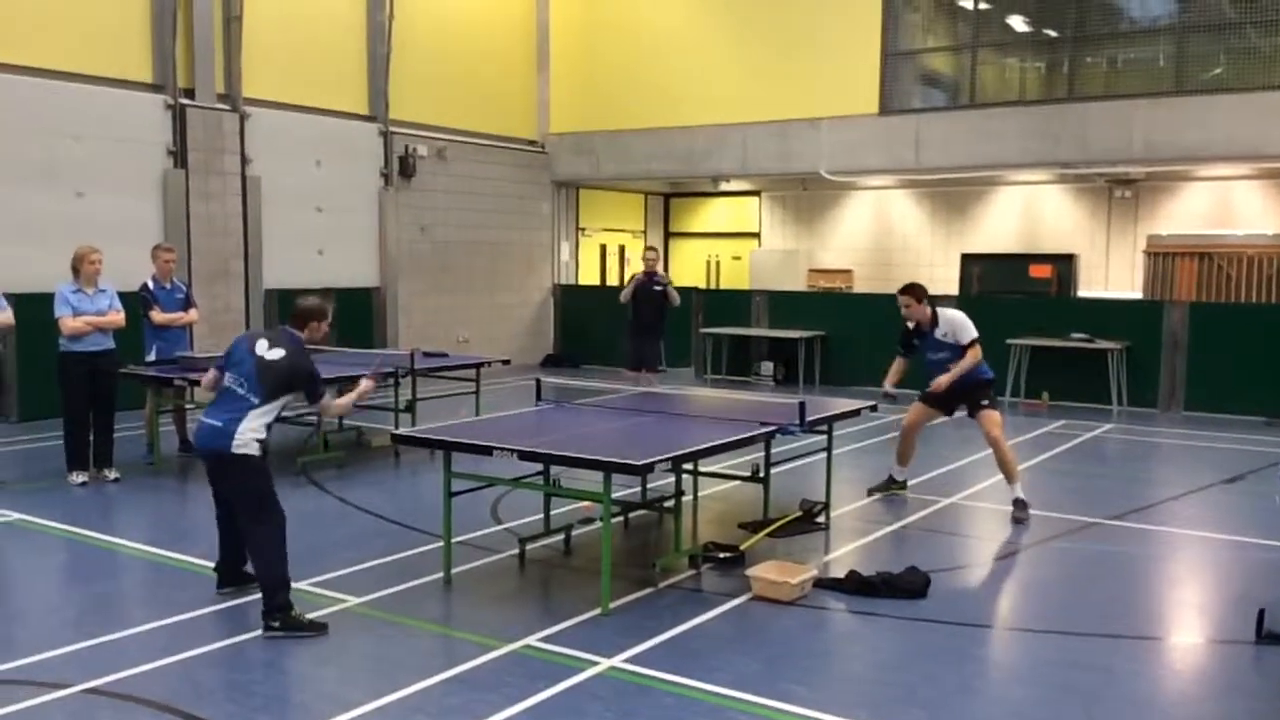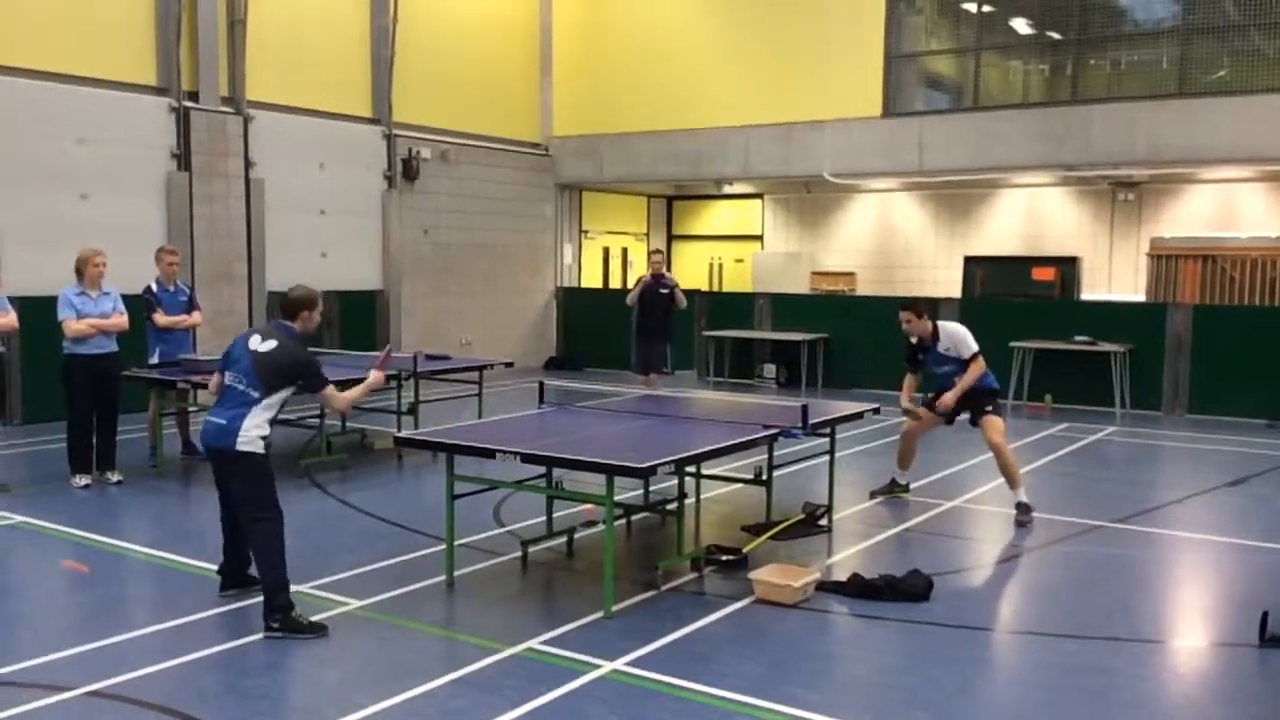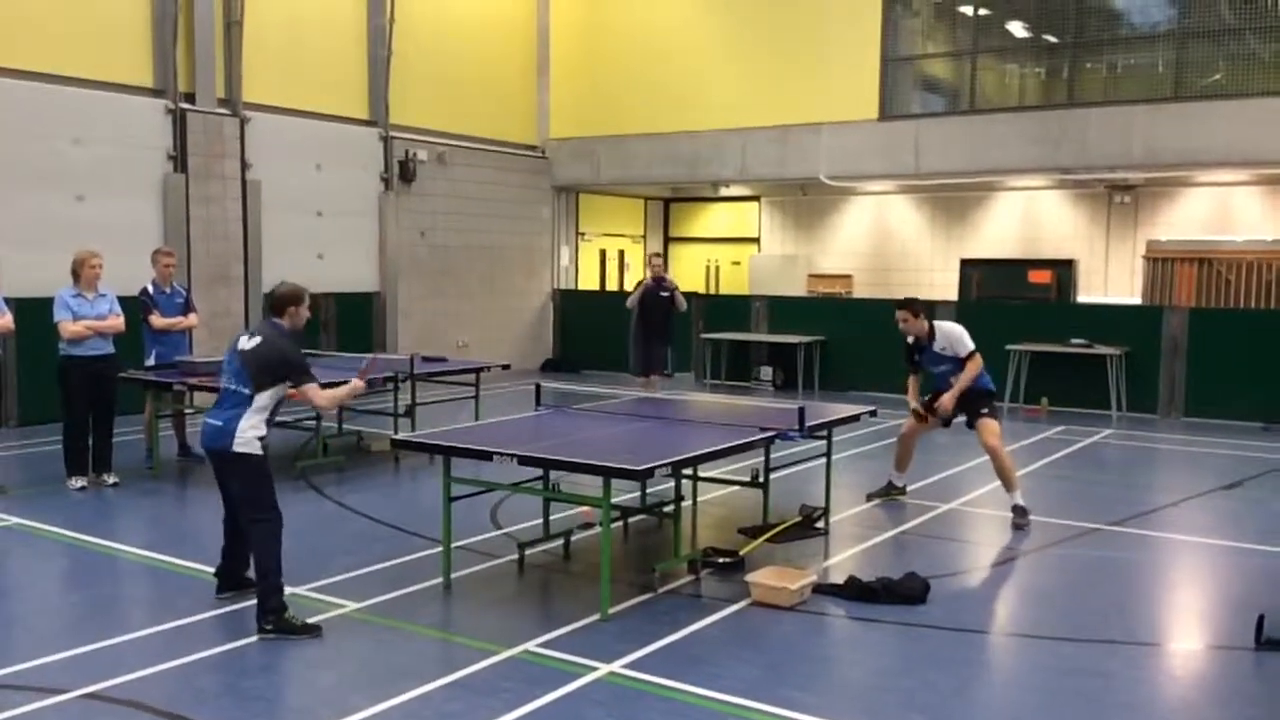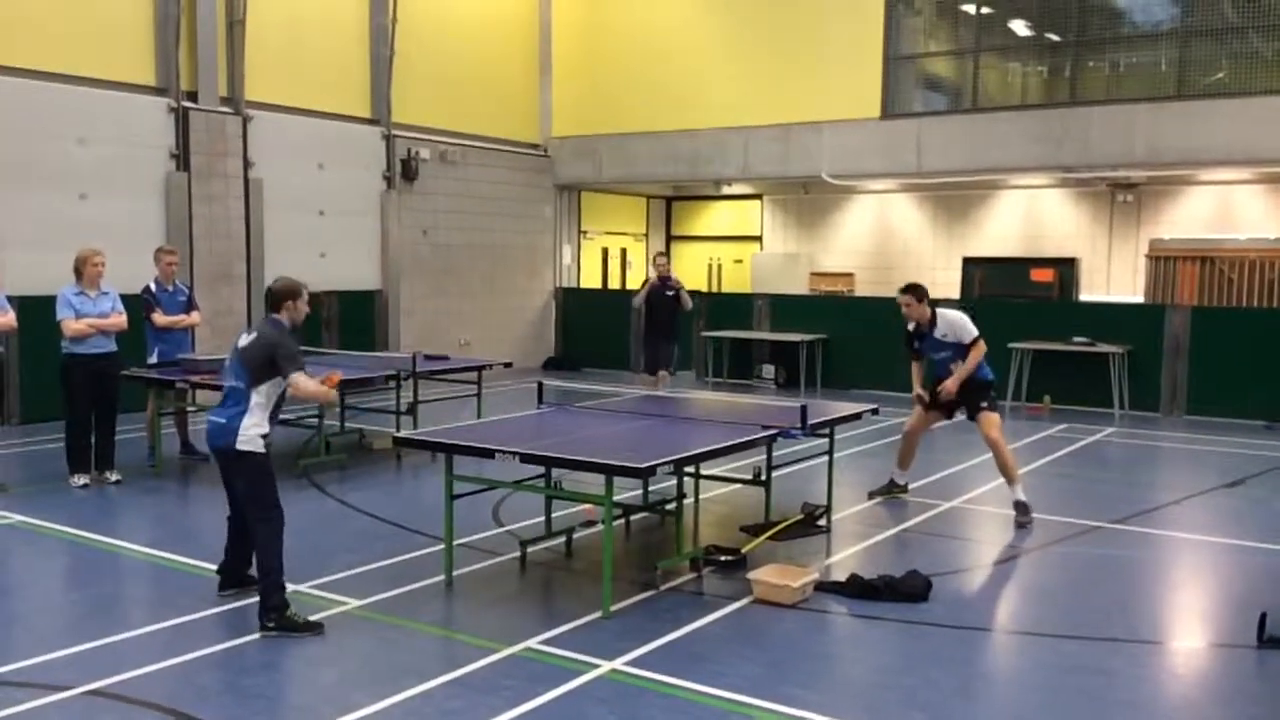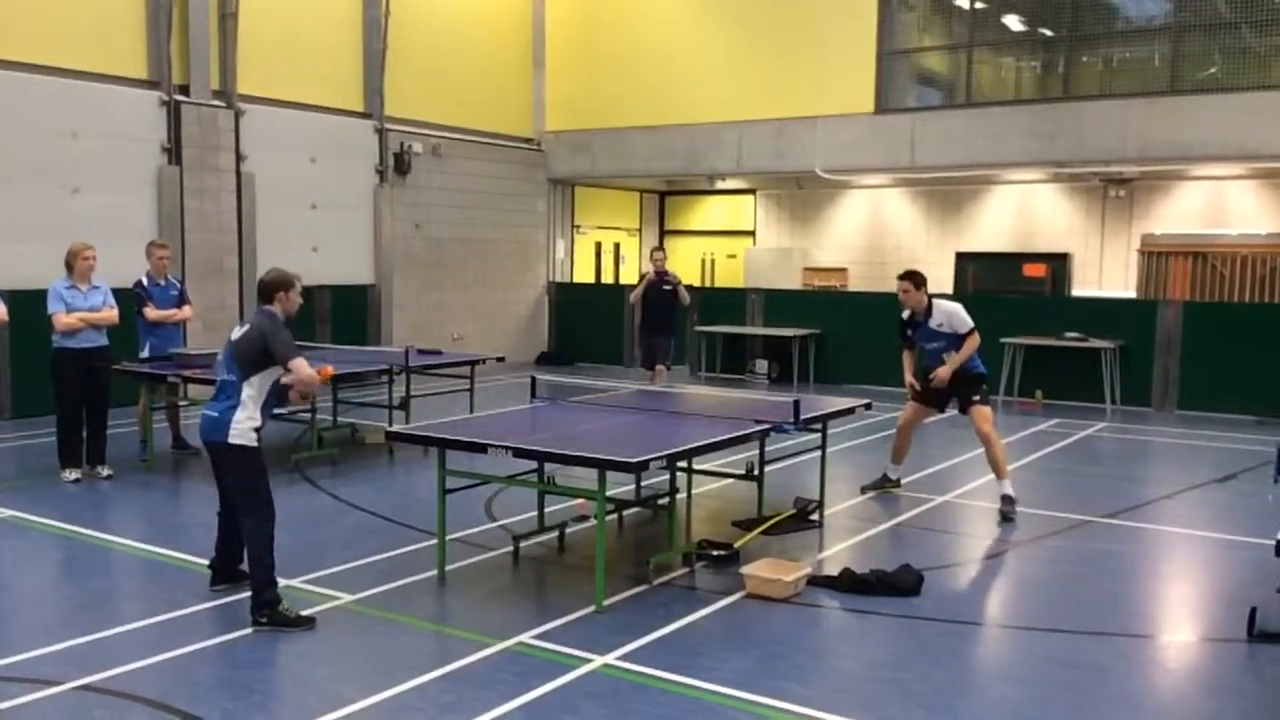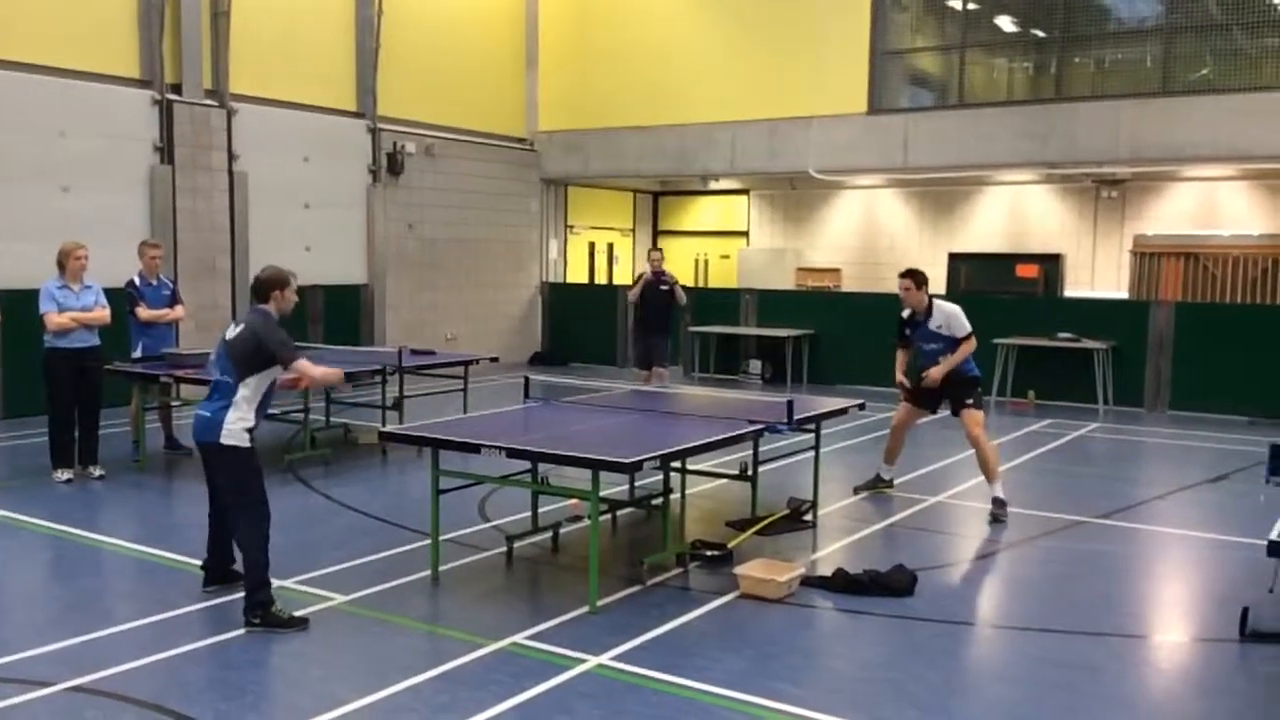
dt=0.1s
person 1, frame 1
left shoulder: (250, 339)
right shoulder: (299, 364)
left elbow: (208, 383)
right elbow: (332, 410)
right wrist: (361, 391)
left hip: (207, 433)
right hip: (238, 444)
left knee: (230, 509)
right knee: (266, 522)
left ankle: (230, 574)
right ankle: (277, 613)
person 1, frame 2
left shoulder: (248, 337)
right shoulder: (297, 354)
left elbow: (215, 386)
right elbow: (338, 403)
right wrist: (370, 383)
left hip: (213, 432)
right hip: (243, 441)
left knee: (235, 509)
right knee: (266, 520)
left ankle: (233, 576)
right ankle: (279, 614)
person 1, frame 3
left shoulder: (246, 338)
right shoulder: (284, 347)
right elbow: (321, 401)
right wrist: (351, 389)
left hip: (214, 431)
right hip: (240, 441)
left knee: (239, 512)
right knee: (265, 521)
left ankle: (230, 579)
right ankle: (272, 616)
person 1, frame 4
left shoulder: (252, 336)
right shoulder: (280, 341)
right elbow: (306, 389)
left wrist: (283, 390)
right wrist: (329, 394)
left hip: (219, 430)
right hip: (243, 440)
left knee: (242, 510)
right knee: (266, 518)
left ankle: (232, 576)
right ankle: (273, 612)
person 1, frame 5
left shoulder: (248, 328)
right shoulder: (271, 331)
right elbow: (304, 374)
left wrist: (291, 388)
right wrist: (315, 384)
left hip: (213, 425)
right hip: (236, 435)
left knee: (233, 504)
right knee: (258, 514)
left ankle: (224, 571)
right ankle: (266, 608)
person 1, frame 6
left shoulder: (241, 326)
right shoulder: (267, 331)
right elbow: (314, 374)
left wrist: (283, 379)
right wrist: (335, 375)
left hip: (207, 424)
right hip: (229, 433)
left knee: (224, 504)
right knee: (253, 514)
left ankle: (217, 571)
right ankle: (259, 609)
person 2, frame 1
left shoulder: (954, 318)
right shoulder: (911, 329)
left elbow: (976, 352)
right elbow: (903, 358)
left wrist: (949, 376)
right wrist: (888, 382)
left hip: (976, 381)
right hip: (942, 384)
left knee: (994, 435)
right knee: (908, 426)
left ankle: (1018, 499)
right ankle: (897, 479)
person 2, frame 2
left shoulder: (955, 332)
right shoulder: (915, 344)
left elbow: (979, 365)
right elbow: (913, 374)
left wrist: (954, 394)
right wrist: (905, 399)
left hip: (980, 390)
right hip: (946, 394)
left knee: (997, 442)
right knee: (908, 430)
left ankle: (1022, 502)
right ankle: (900, 482)
person 2, frame 3
left shoulder: (951, 331)
right shoulder: (912, 344)
left elbow: (975, 362)
right elbow: (915, 374)
left wrist: (953, 394)
right wrist: (912, 399)
left hip: (976, 391)
right hip: (943, 394)
left knee: (992, 445)
right knee: (906, 433)
left ankle: (1018, 506)
right ankle: (896, 485)
person 2, frame 4
left shoulder: (953, 319)
right shoulder: (913, 332)
left elbow: (980, 348)
right elbow: (917, 361)
left wrist: (956, 380)
right wrist: (917, 387)
left hip: (976, 382)
right hip: (943, 384)
left knee: (993, 437)
right knee: (910, 430)
left ankle: (1020, 501)
right ankle: (898, 482)
person 2, frame 5
left shoulder: (950, 309)
right shoulder: (907, 319)
left elbow: (974, 339)
right elbow: (909, 350)
left wrist: (950, 367)
right wrist: (909, 375)
left hip: (967, 375)
right hip: (935, 376)
left knee: (985, 430)
right knee: (904, 425)
left ankle: (1007, 495)
right ankle: (891, 477)
person 2, frame 6
left shoulder: (949, 311)
right shoulder: (906, 318)
left elbow: (970, 343)
right elbow: (904, 348)
left wrist: (942, 369)
right wrist: (899, 373)
left hip: (961, 378)
right hip: (928, 376)
left knee: (976, 434)
right knee: (897, 425)
left ankle: (998, 497)
right ankle: (884, 477)
person 3, frame 1
left shoulder: (109, 292)
right shoulder: (64, 293)
left elbow: (120, 321)
right elbow: (67, 328)
left wrist: (88, 319)
right wrist: (104, 323)
left hip: (105, 357)
right hip: (75, 360)
left knee: (105, 412)
right knee: (76, 414)
left ankle: (105, 465)
right ankle: (77, 468)
person 3, frame 2
left shoulder: (112, 294)
right shoulder: (67, 296)
left elbow: (124, 324)
right elbow: (71, 330)
left wrist: (91, 322)
right wrist: (107, 325)
left hip: (109, 360)
right hip: (78, 362)
left knee: (108, 415)
right knee: (80, 417)
left ankle: (107, 467)
right ankle: (80, 471)
person 3, frame 3
left shoulder: (109, 296)
right shoulder: (64, 297)
left elbow: (120, 326)
right elbow: (67, 332)
left wrist: (87, 324)
right wrist: (104, 327)
left hip: (105, 362)
right hip: (74, 364)
left knee: (105, 417)
right knee: (76, 419)
left ankle: (103, 470)
right ankle: (76, 473)
person 3, frame 4
left shoulder: (111, 294)
right shoulder: (66, 295)
left elbow: (122, 324)
right elbow: (70, 330)
left wrist: (90, 321)
right wrist: (106, 325)
left hip: (108, 360)
right hip: (77, 362)
left knee: (107, 415)
right knee: (78, 417)
left ankle: (106, 467)
right ankle: (79, 470)
person 3, frame 5
left shoulder: (103, 288)
right shoulder: (57, 289)
left elbow: (113, 318)
right elbow: (61, 324)
left wrist: (81, 315)
right wrist: (98, 319)
left hip: (99, 354)
right hip: (68, 356)
left knee: (99, 410)
right knee: (70, 411)
left ankle: (98, 462)
right ankle: (70, 465)
person 3, frame 6
left shoulder: (95, 288)
right shoulder: (49, 289)
left elbow: (105, 318)
right elbow: (53, 324)
left wrist: (73, 315)
right wrist: (89, 319)
left hip: (91, 354)
right hip: (60, 356)
left knee: (90, 410)
right knee: (62, 411)
left ankle: (90, 462)
right ankle: (62, 465)
person 4, frame 1
left shoulder: (183, 288)
right shoulder: (147, 289)
left elbow: (194, 317)
right elbow: (156, 319)
left wrist: (167, 319)
right wrist: (180, 315)
left hip: (181, 353)
right hip: (158, 354)
left knee: (179, 400)
right knee: (154, 401)
left ankle: (184, 442)
right ankle: (151, 447)
person 4, frame 2
left shoulder: (186, 291)
right shoulder: (150, 292)
left elbow: (197, 319)
right elbow: (159, 321)
left wrist: (171, 321)
right wrist: (183, 318)
left hip: (184, 356)
right hip: (161, 357)
left knee: (183, 402)
right knee: (157, 403)
left ankle: (187, 445)
right ankle: (154, 449)
person 4, frame 3
left shoulder: (182, 292)
right shoulder: (147, 293)
left elbow: (193, 321)
right elbow: (156, 323)
left wrist: (166, 324)
right wrist: (179, 319)
left hip: (181, 357)
right hip: (157, 359)
left knee: (179, 404)
right knee: (153, 405)
left ankle: (183, 447)
right ankle: (150, 451)
person 4, frame 4
left shoulder: (185, 290)
right shoulder: (149, 291)
left elbow: (196, 319)
right elbow: (158, 321)
left wrist: (170, 321)
right wrist: (182, 317)
left hip: (183, 356)
right hip: (160, 357)
left knee: (181, 402)
right knee: (156, 403)
left ankle: (185, 445)
right ankle: (152, 449)
person 4, frame 5
left shoulder: (177, 285)
right shoulder: (141, 286)
left elbow: (187, 314)
right elbow: (150, 315)
left wrist: (162, 316)
right wrist: (173, 311)
left hip: (175, 350)
right hip: (151, 351)
left knee: (173, 396)
right knee: (147, 397)
left ankle: (177, 440)
right ankle: (144, 444)
person 4, frame 6
left shoulder: (169, 284)
right shoulder: (133, 285)
left elbow: (180, 313)
right elbow: (143, 315)
left wrist: (154, 315)
right wrist: (166, 311)
left hip: (167, 350)
right hip: (144, 351)
left knee: (165, 397)
right knee: (140, 398)
left ankle: (170, 440)
right ankle: (137, 444)
